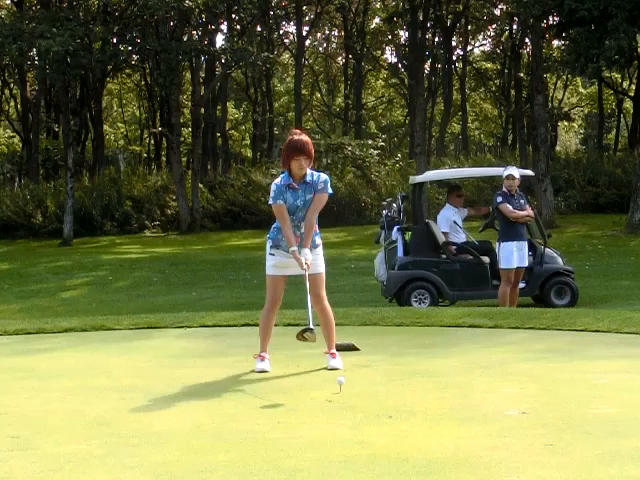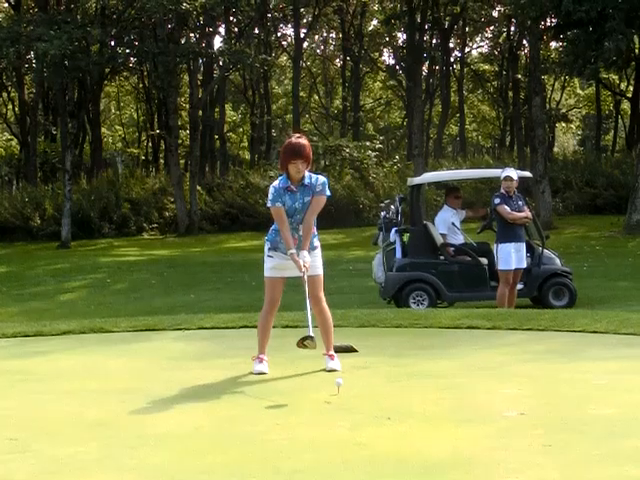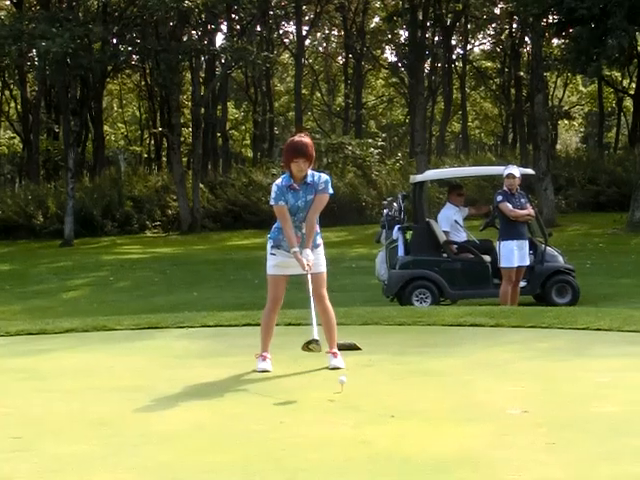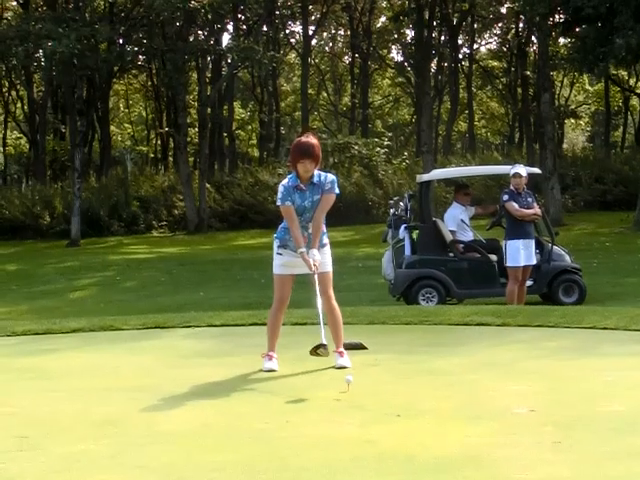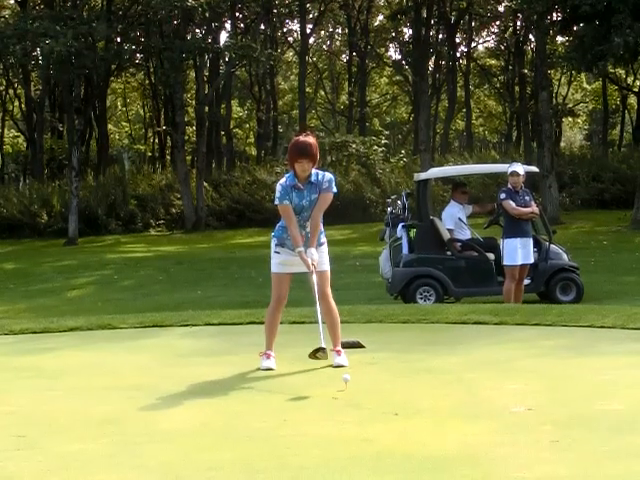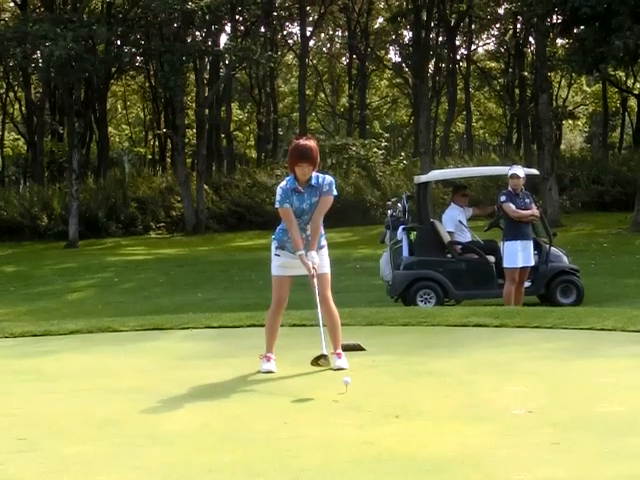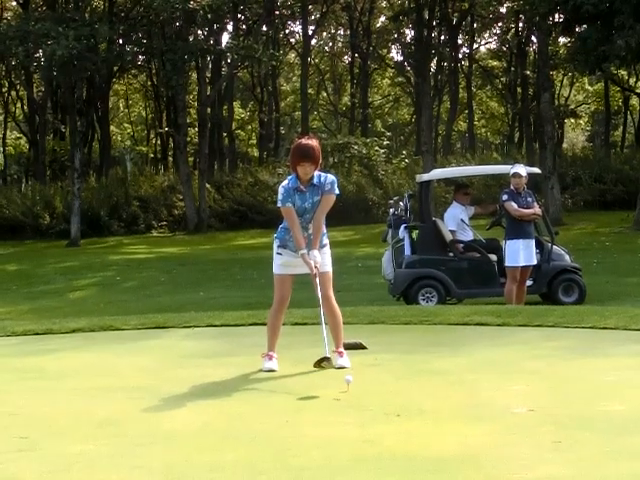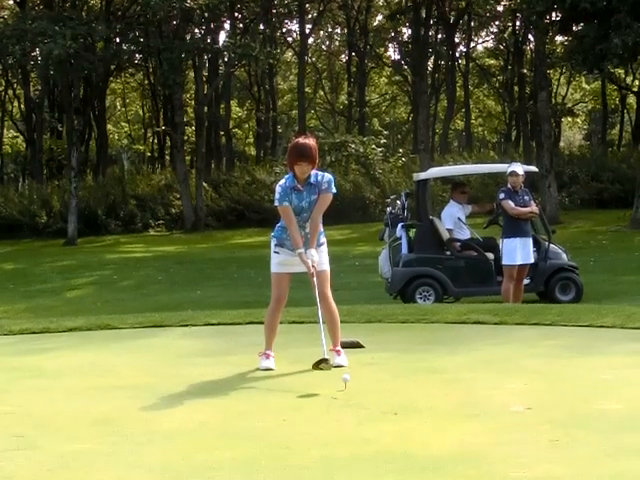
dt=0.2s
person 1, frame 1
left shoulder: (321, 180)
right shoulder: (278, 186)
left elbow: (311, 217)
right elbow: (285, 223)
left wrist: (306, 250)
right wrist: (295, 253)
left hip: (311, 246)
right hip: (280, 248)
left knee: (320, 300)
right knee: (273, 301)
left ankle: (332, 351)
right ankle: (262, 355)
person 1, frame 2
left shoulder: (319, 183)
right shoulder: (276, 188)
left elbow: (309, 219)
right elbow: (283, 225)
left wrist: (304, 251)
right wrist: (294, 255)
left hip: (310, 248)
right hip: (278, 250)
left knee: (318, 301)
right knee: (271, 303)
left ankle: (330, 353)
right ankle: (261, 356)
person 1, frame 3
left shoulder: (321, 181)
right shoulder: (279, 187)
left elbow: (312, 217)
right elbow: (286, 223)
left wrist: (307, 250)
right wrist: (296, 254)
left hip: (312, 245)
right hip: (281, 247)
left knee: (321, 299)
right knee: (274, 301)
left ankle: (333, 351)
right ankle: (264, 354)
person 1, frame 4
left shoulder: (328, 181)
right shoulder: (285, 187)
left elbow: (319, 218)
right elbow: (293, 224)
left wrist: (314, 250)
right wrist: (303, 254)
left hip: (319, 246)
right hip: (287, 247)
left knee: (327, 298)
right knee: (280, 301)
left ankle: (340, 350)
right ankle: (270, 353)
person 1, frame 5
left shoulder: (325, 180)
right shoulder: (283, 186)
left elbow: (316, 217)
right elbow: (291, 223)
left wrist: (312, 249)
right wrist: (301, 253)
left hip: (316, 244)
right hip: (285, 246)
left knee: (325, 296)
right knee: (278, 299)
left ankle: (337, 349)
right ankle: (268, 352)
person 1, frame 6
left shoulder: (326, 183)
right shoulder: (284, 189)
left elbow: (317, 219)
right elbow: (292, 227)
left wrist: (312, 252)
right wrist: (302, 256)
left hip: (317, 247)
right hip: (286, 249)
left knee: (325, 299)
right knee: (278, 302)
left ankle: (338, 352)
right ankle: (268, 355)
person 1, frame 7
left shoulder: (328, 182)
right shoulder: (286, 188)
left elbow: (319, 219)
right elbow: (294, 226)
left wrist: (314, 251)
right wrist: (304, 255)
left hip: (319, 245)
right hip: (288, 247)
left knee: (328, 298)
right knee: (281, 301)
left ankle: (340, 350)
right ankle: (270, 353)
person 1, frame 8
left shoulder: (325, 180)
right shoulder: (283, 187)
left elbow: (316, 217)
right elbow: (292, 224)
left wrist: (312, 250)
right wrist: (302, 255)
left hip: (316, 244)
right hip: (285, 246)
left knee: (325, 296)
right knee: (278, 299)
left ankle: (337, 349)
right ankle: (267, 352)
person 2, frame 1
left shoulder: (521, 196)
right shoulder: (500, 196)
left elbow: (531, 216)
right elbow: (511, 213)
left wrist: (518, 216)
right wrist: (525, 213)
left hip: (522, 241)
right hip: (507, 242)
left knee: (516, 282)
right knee: (507, 281)
person 2, frame 2
left shoulder: (519, 197)
right shoulder: (498, 198)
left elbow: (529, 218)
right elbow: (508, 215)
left wrist: (515, 217)
right wrist: (524, 214)
left hip: (520, 243)
right hip: (505, 243)
left knee: (514, 284)
right knee: (505, 283)
person 2, frame 3
left shoulder: (522, 195)
right shoulder: (500, 195)
left elbow: (532, 215)
right elbow: (510, 213)
left wrist: (517, 216)
right wrist: (526, 212)
left hip: (523, 240)
right hip: (507, 241)
left knee: (517, 281)
right knee: (508, 280)
person 2, frame 4
left shoulder: (529, 194)
right shoulder: (507, 194)
left elbow: (539, 214)
right elbow: (516, 212)
left wrist: (523, 214)
right wrist: (532, 211)
left hip: (529, 239)
right hip: (514, 240)
left knee: (523, 280)
right knee: (515, 279)
person 2, frame 5
left shoulder: (527, 193)
right shoulder: (504, 193)
left elbow: (536, 213)
right elbow: (513, 210)
left wrist: (521, 213)
right wrist: (530, 210)
left hip: (527, 238)
right hip: (511, 239)
left knee: (521, 279)
right knee: (512, 278)
person 2, frame 6
left shoulder: (527, 195)
right shoulder: (504, 195)
left elbow: (536, 215)
right elbow: (513, 213)
left wrist: (521, 216)
right wrist: (530, 212)
left hip: (527, 241)
right hip: (511, 241)
left knee: (521, 281)
right knee: (511, 281)
person 2, frame 7
left shoulder: (529, 194)
right shoulder: (506, 194)
left elbow: (538, 214)
right elbow: (515, 212)
left wrist: (523, 215)
right wrist: (532, 211)
left hip: (529, 239)
right hip: (513, 240)
left knee: (523, 280)
right knee: (513, 279)
person 2, frame 8
left shoulder: (526, 192)
right shoulder: (503, 193)
left elbow: (536, 212)
right elbow: (512, 210)
left wrist: (520, 213)
right wrist: (529, 210)
left hip: (526, 238)
right hip: (510, 238)
left knee: (520, 279)
right knee: (509, 278)
